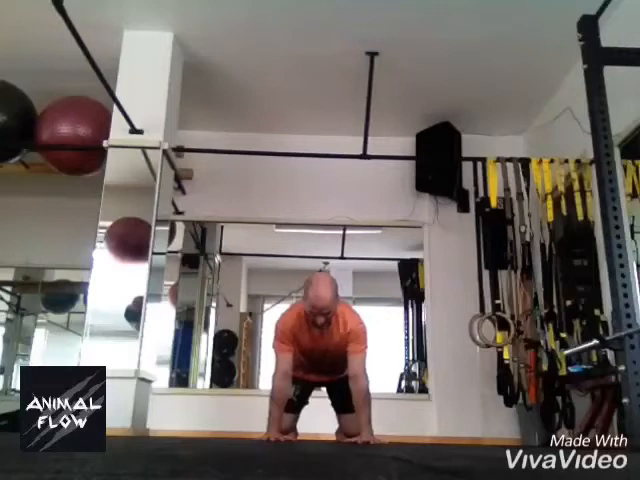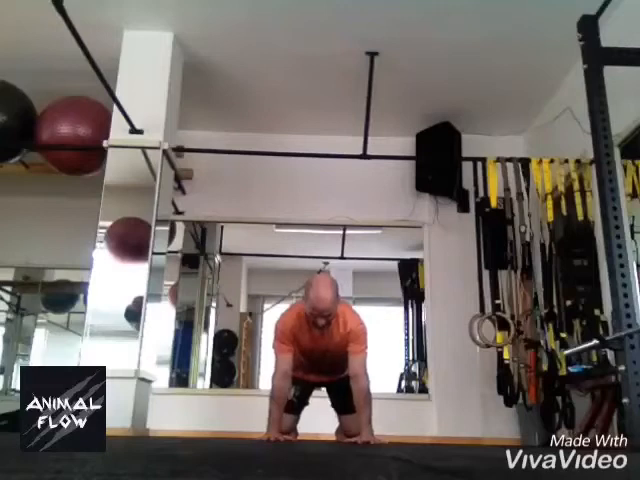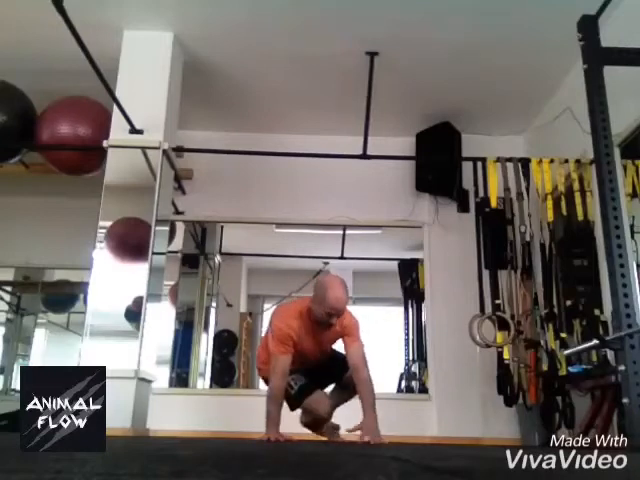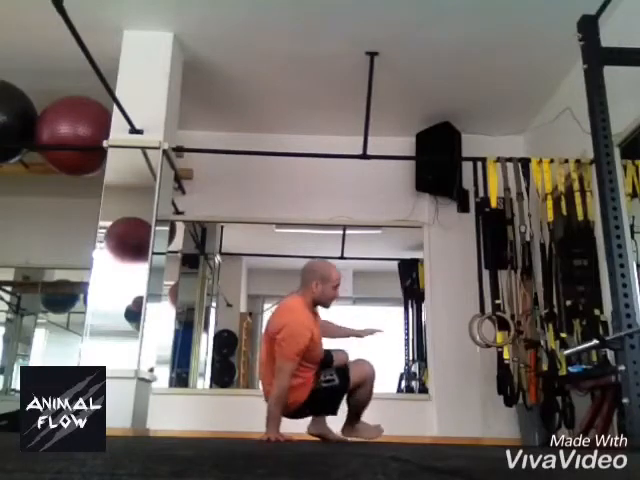
dt=0.5s
person 1, frame 1
left shoulder: (353, 324)
right shoulder: (288, 322)
left elbow: (358, 377)
right elbow: (282, 375)
left wrist: (366, 430)
right wrist: (272, 429)
left hip: (339, 373)
right hip: (301, 372)
left knee: (353, 432)
right knee: (283, 428)
left ankle: (342, 433)
right ankle: (291, 433)
person 1, frame 2
left shoulder: (353, 324)
right shoulder: (288, 322)
left elbow: (358, 376)
right elbow: (282, 375)
left wrist: (366, 430)
right wrist: (272, 428)
left hip: (340, 373)
right hip: (300, 372)
left knee: (354, 432)
right knee: (284, 430)
left ankle: (342, 431)
right ankle: (291, 431)
person 1, frame 3
left shoulder: (346, 320)
right shoulder: (287, 321)
left elbow: (359, 369)
right elbow: (279, 377)
left wrist: (370, 419)
right wrist: (272, 429)
right hip: (282, 366)
right knee: (322, 409)
left ankle: (317, 417)
right ankle: (310, 420)
person 1, frame 4
left shoulder: (306, 304)
right shoulder: (294, 322)
left elbow: (319, 326)
right elbow: (283, 379)
left wrist: (356, 332)
right wrist: (272, 431)
right hip: (295, 396)
left knee: (341, 358)
right knee: (365, 370)
left ankle: (318, 425)
right ankle: (352, 427)
